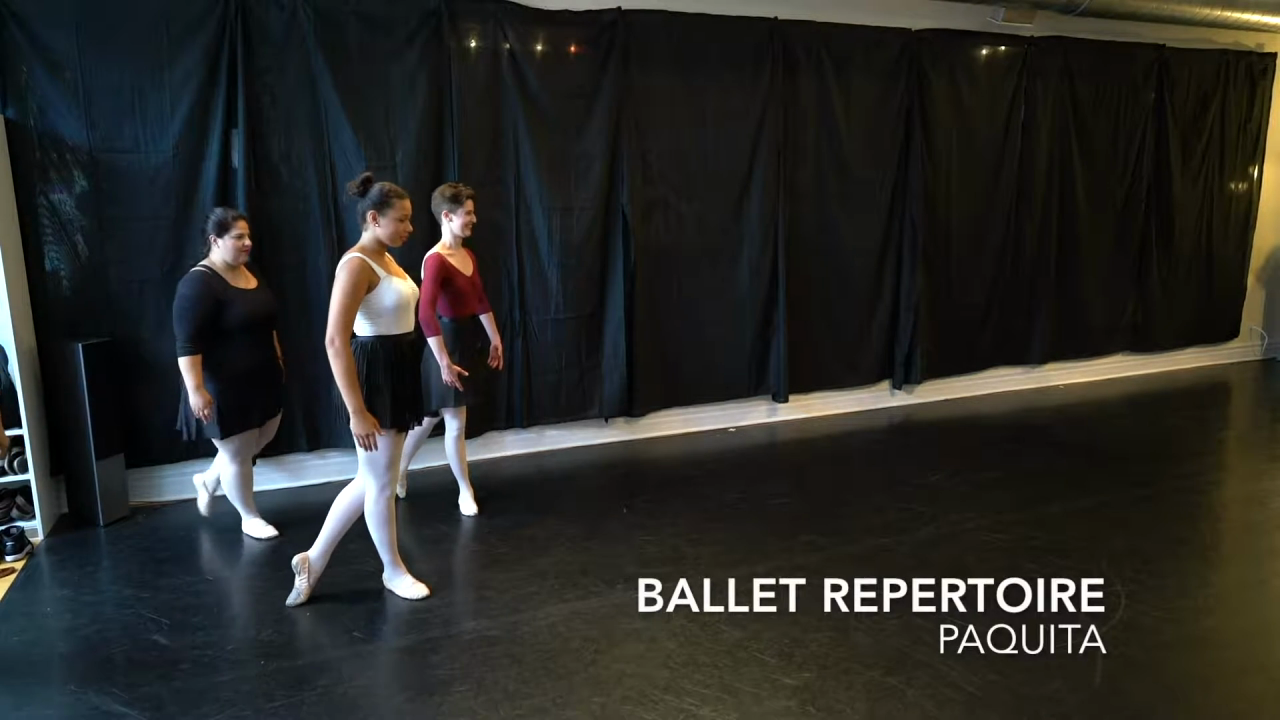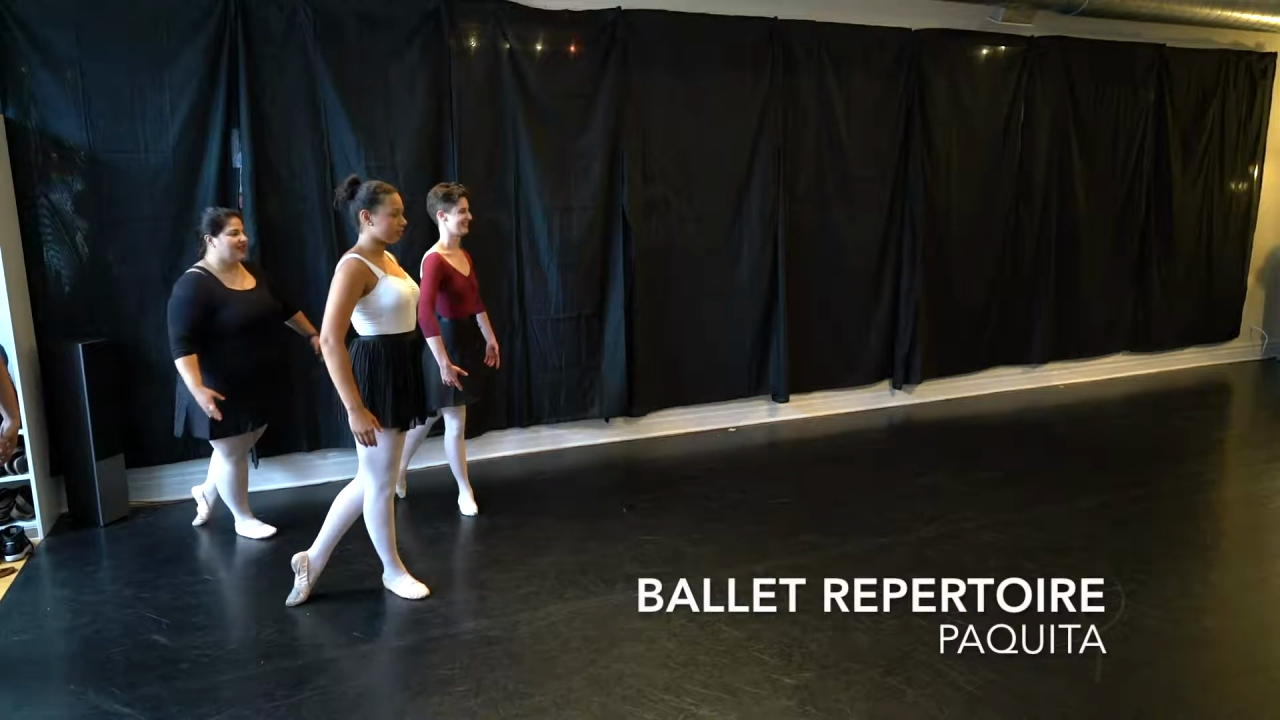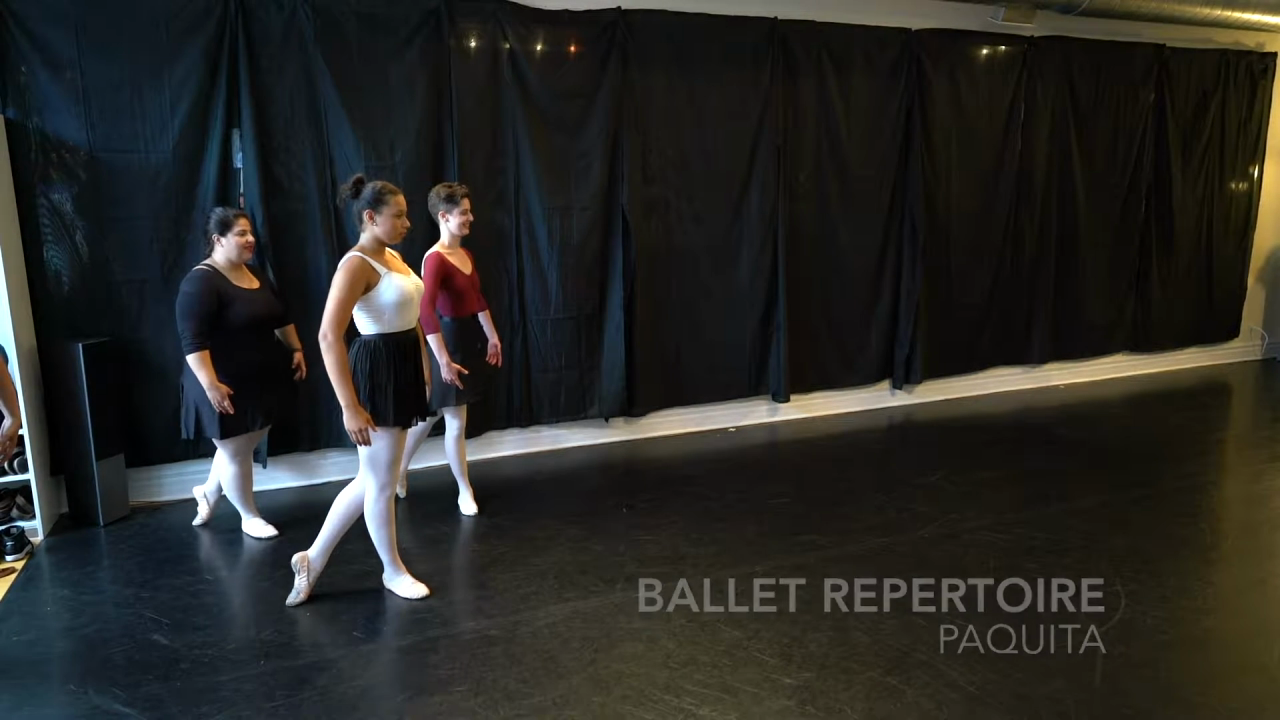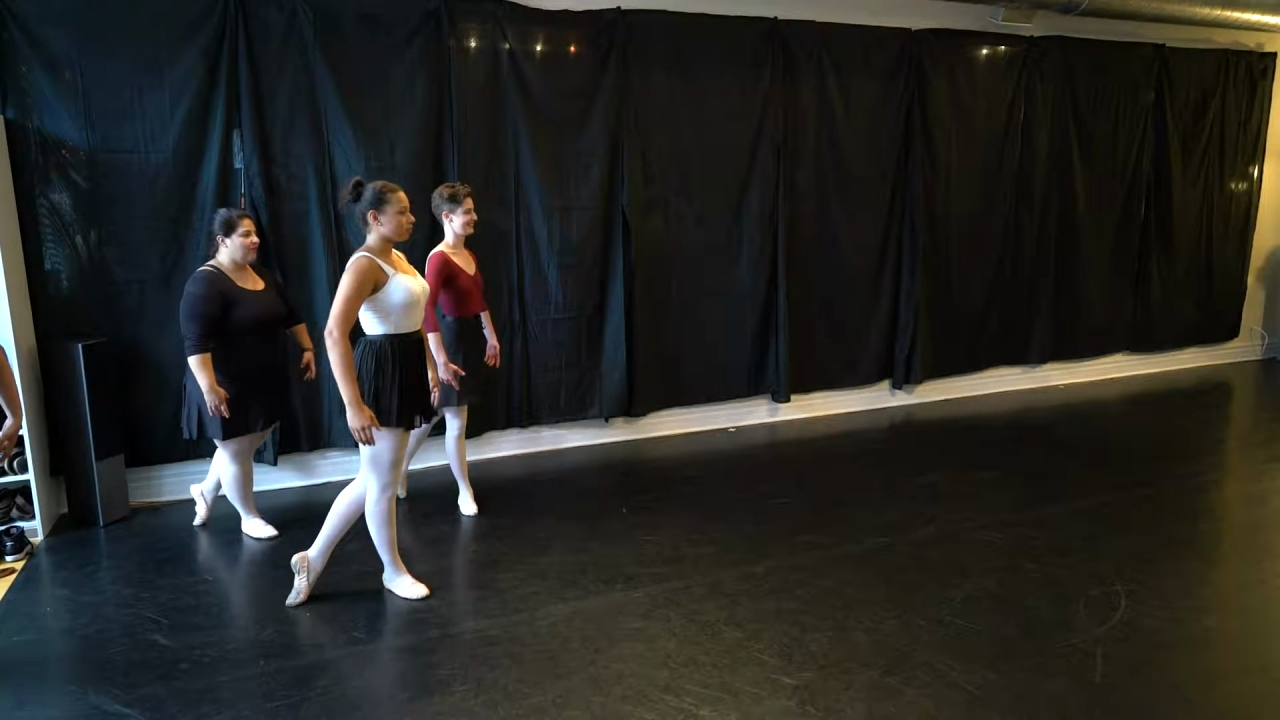
dt=1s
person 1, frame 1
left shoulder: (386, 259)
right shoulder: (357, 265)
right elbow: (336, 341)
left wrist: (400, 386)
right wrist: (357, 411)
left hip: (398, 371)
right hip: (374, 375)
left knee: (371, 479)
right knee: (380, 483)
left ankle: (314, 560)
right ankle: (393, 570)
person 1, frame 2
left shoulder: (388, 258)
right shoulder: (355, 266)
right elbow: (330, 340)
left wrist: (408, 380)
right wrist: (355, 408)
left hip: (400, 369)
right hip: (375, 373)
left knee: (371, 479)
right knee: (380, 483)
left ankle: (313, 559)
right ankle: (392, 570)
person 1, frame 3
left shoulder: (393, 257)
right shoulder: (356, 265)
right elbow: (329, 336)
left wrist: (424, 371)
right wrist: (350, 406)
left hip: (403, 367)
right hip: (377, 371)
left knee: (371, 478)
right knee: (381, 482)
left ankle: (313, 559)
right ankle: (393, 570)
person 1, frame 4
left shoulder: (399, 257)
right shoulder: (365, 264)
right elbow: (334, 334)
left wrist: (430, 369)
right wrist: (354, 404)
left hip: (407, 368)
right hip: (382, 371)
left knee: (374, 477)
right knee: (382, 481)
left ankle: (314, 558)
right ankle: (393, 570)
person 2, frame 1
left shoulder: (468, 255)
right shoulder: (436, 260)
left elbow: (481, 300)
right elbow: (426, 314)
left wrist: (495, 339)
right wrist: (443, 361)
left hip: (471, 339)
right hip: (449, 341)
left knee: (432, 415)
right knee: (456, 424)
left ankle: (398, 472)
right ankle: (465, 491)
person 2, frame 2
left shoulder: (465, 256)
right shoulder: (434, 260)
left elbow: (476, 301)
right elbow: (425, 314)
left wrist: (490, 339)
right wrist: (443, 361)
left hip: (468, 338)
right hip: (447, 341)
left knee: (430, 415)
right knee: (456, 424)
left ankle: (398, 472)
right ankle: (465, 492)
person 2, frame 3
left shoulder: (466, 254)
right shoulder: (435, 259)
left elbow: (478, 299)
right elbow: (426, 311)
left wrist: (492, 336)
right wrist: (443, 359)
left hip: (470, 338)
right hip: (449, 340)
left knee: (431, 414)
right knee: (456, 423)
left ankle: (398, 472)
right ankle: (465, 491)
person 2, frame 4
left shoulder: (470, 255)
right shoulder: (440, 258)
right elbow: (427, 309)
left wrist: (491, 338)
right wrist: (440, 359)
left hip: (471, 338)
right hip: (451, 340)
right knee: (457, 423)
left ankle: (399, 472)
right ankle: (464, 492)
person 3, frame 1
left shoulder: (249, 272)
right shoulder: (199, 284)
left elbow: (266, 322)
right elbow: (187, 344)
left wrist: (277, 357)
right wrist: (196, 389)
left hip: (260, 379)
right hip: (224, 388)
left knee: (261, 440)
right knee: (238, 454)
left ankle: (209, 480)
right ankle: (249, 517)
person 3, frame 2
left shoulder: (252, 271)
right shoulder: (194, 285)
left elbow: (283, 306)
right elbow: (182, 344)
left wrist: (312, 334)
right wrist: (196, 388)
left hip: (259, 382)
right hip: (222, 388)
left knee: (241, 446)
right knee: (233, 453)
left ankle: (207, 493)
right ankle: (243, 519)
person 3, frame 3
left shoulder: (255, 273)
right shoulder: (201, 282)
left elbow: (281, 316)
right elbow: (193, 340)
left wrist: (295, 349)
right wrist: (210, 384)
left hip: (261, 381)
right hip: (226, 387)
left knee: (244, 445)
right knee: (236, 452)
left ankle: (208, 491)
right ankle: (249, 516)
person 3, frame 4
left shoulder: (260, 274)
right shoulder: (206, 283)
left elbow: (289, 314)
right elbow: (196, 342)
left wrist: (307, 348)
right wrist: (208, 387)
left hip: (264, 382)
right hip: (228, 388)
left knee: (245, 445)
right knee: (237, 452)
left ankle: (206, 490)
right ankle: (249, 517)
